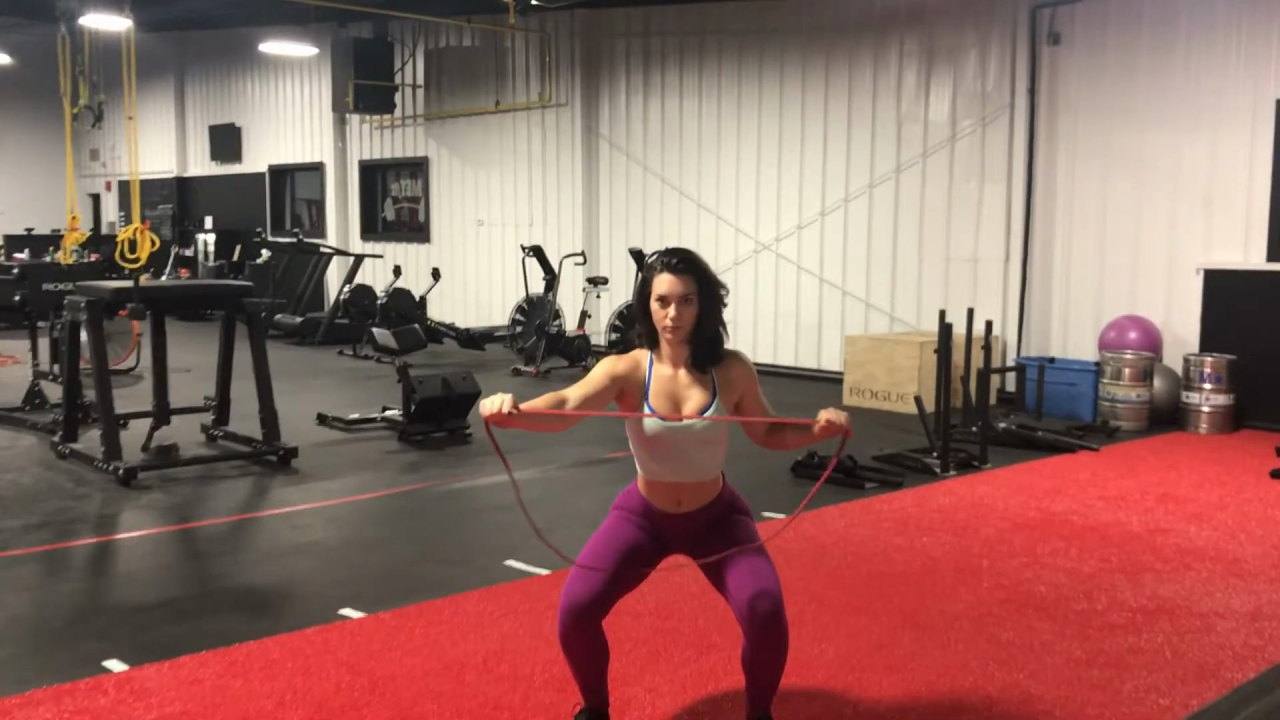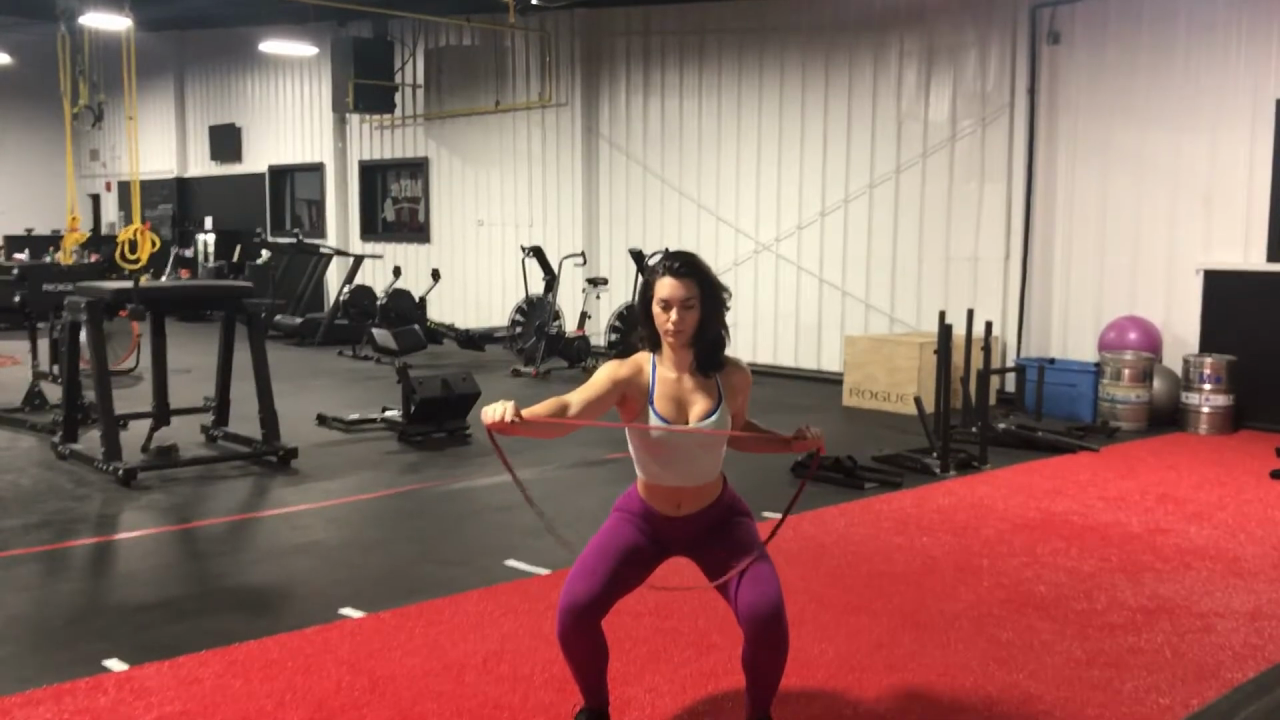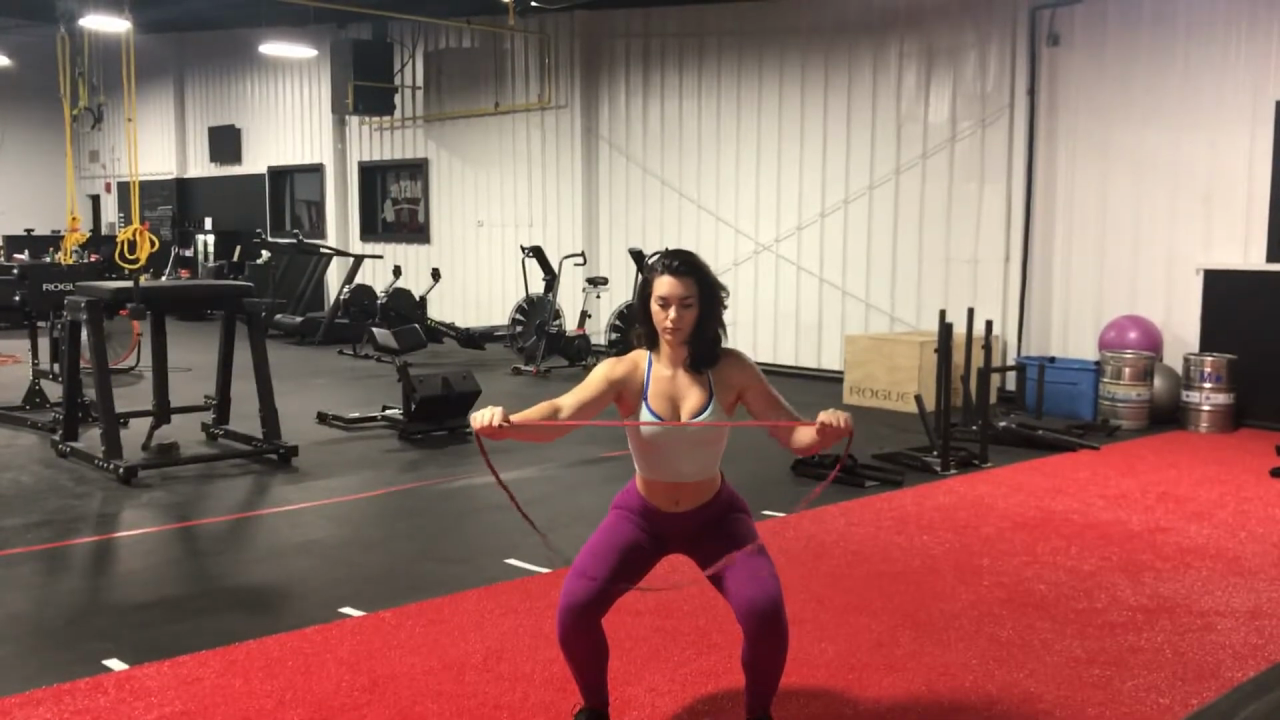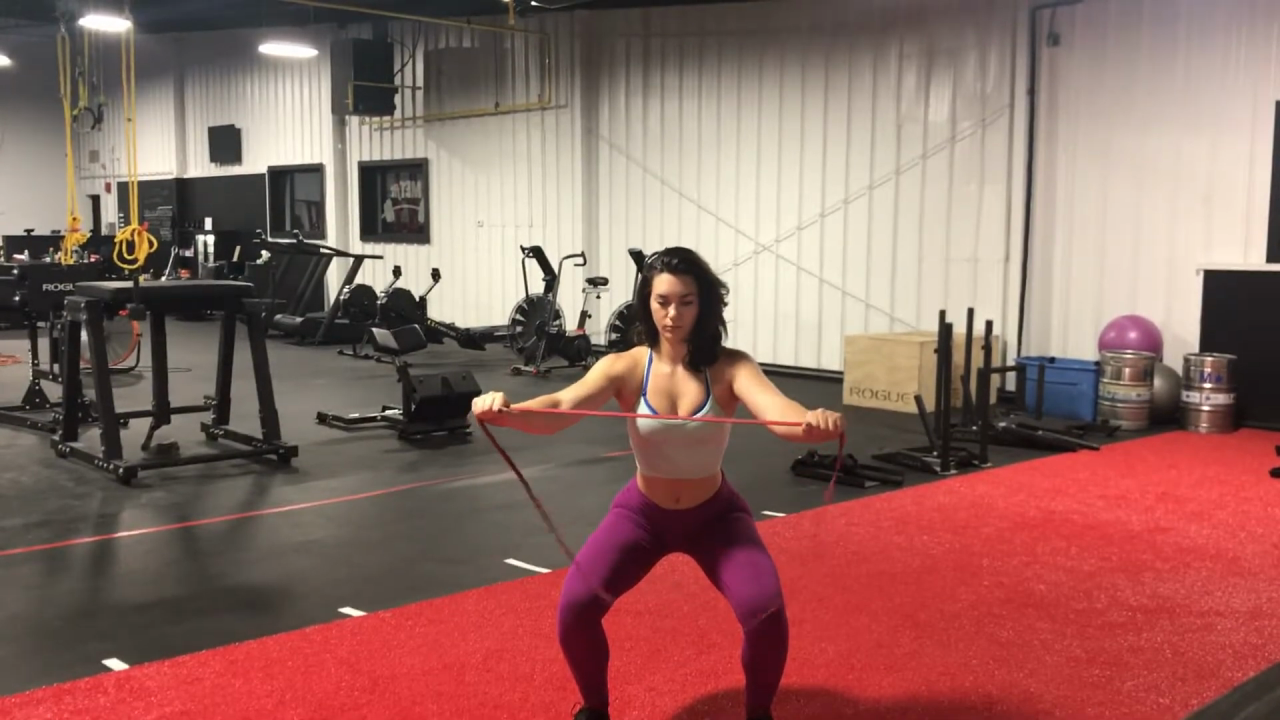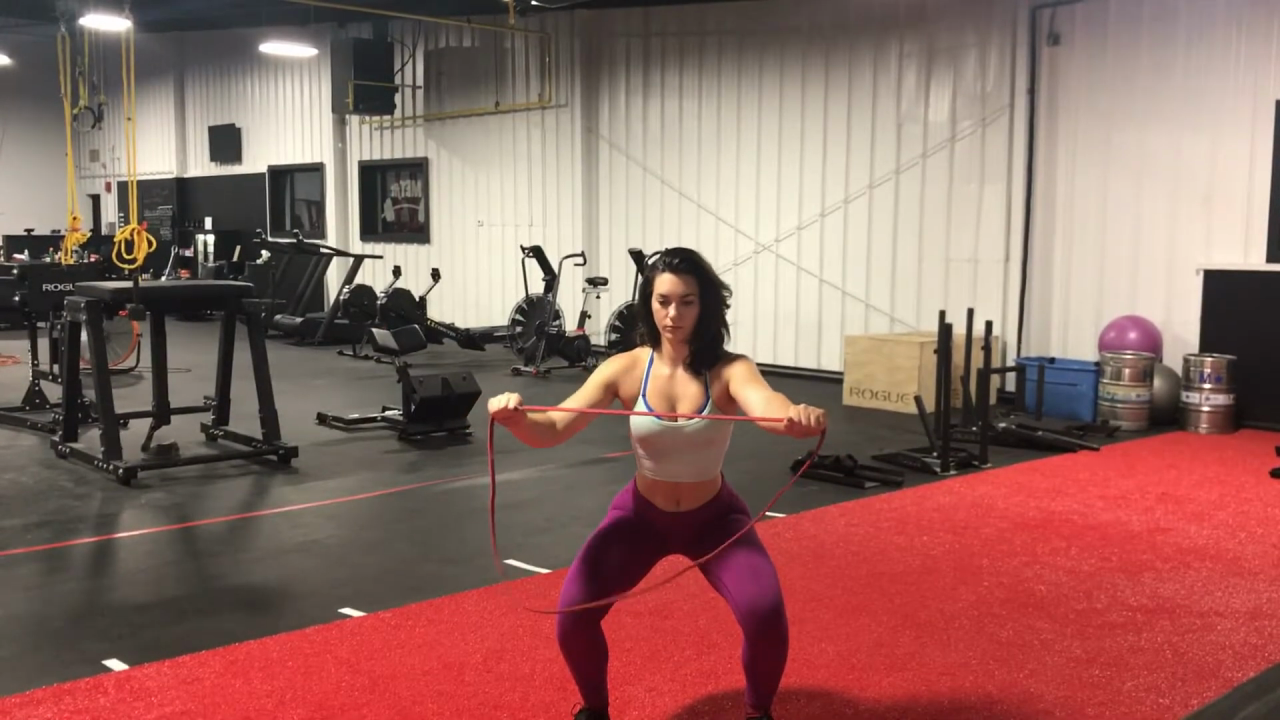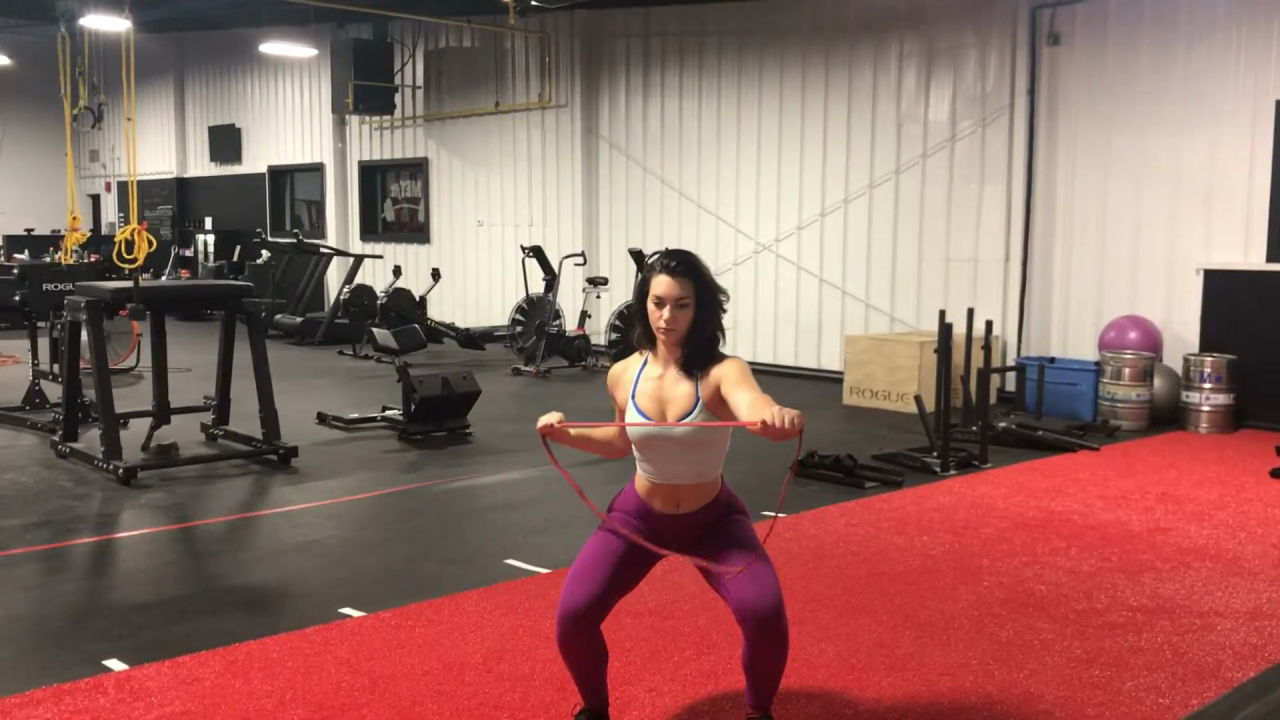
dt=0.4s
person 1, frame 1
left shoulder: (732, 370)
right shoulder: (626, 369)
left elbow: (769, 434)
right elbow: (566, 405)
left wrist: (822, 427)
right wrist: (513, 413)
left hip: (716, 516)
right hip: (642, 514)
left knee: (766, 615)
right knee: (576, 609)
person 1, frame 2
left shoulder: (733, 376)
right shoulder: (627, 374)
right elbow: (569, 409)
left wrist: (792, 442)
right wrist: (515, 417)
left hip: (716, 519)
right hip: (642, 517)
left knee: (766, 617)
right knee: (574, 611)
person 1, frame 3
left shoulder: (732, 369)
right shoulder: (624, 371)
left elbow: (794, 435)
right elbow: (562, 412)
left wrist: (826, 430)
right wrist: (508, 424)
left hip: (715, 516)
right hip: (641, 514)
left knee: (766, 614)
right knee: (574, 609)
person 1, frame 4
left shoulder: (730, 367)
right shoulder: (624, 367)
left elbow: (781, 414)
right elbow: (561, 408)
left wrist: (816, 423)
right wrist: (506, 413)
left hip: (715, 514)
right hip: (642, 512)
left knee: (765, 613)
right knee: (575, 608)
person 1, frame 5
left shoulder: (731, 370)
right shoulder: (624, 369)
left elbow: (766, 406)
right elbow: (554, 428)
left wrist: (800, 417)
right wrist: (516, 418)
left hip: (714, 516)
right hip: (641, 514)
left knee: (766, 614)
right knee: (574, 611)
person 1, frame 6
left shoulder: (724, 371)
right shoulder: (623, 375)
left elbow: (756, 409)
left wrist: (779, 418)
right wrist: (565, 434)
left hip: (714, 518)
right hip: (638, 514)
left knee: (766, 617)
right knee: (573, 614)
